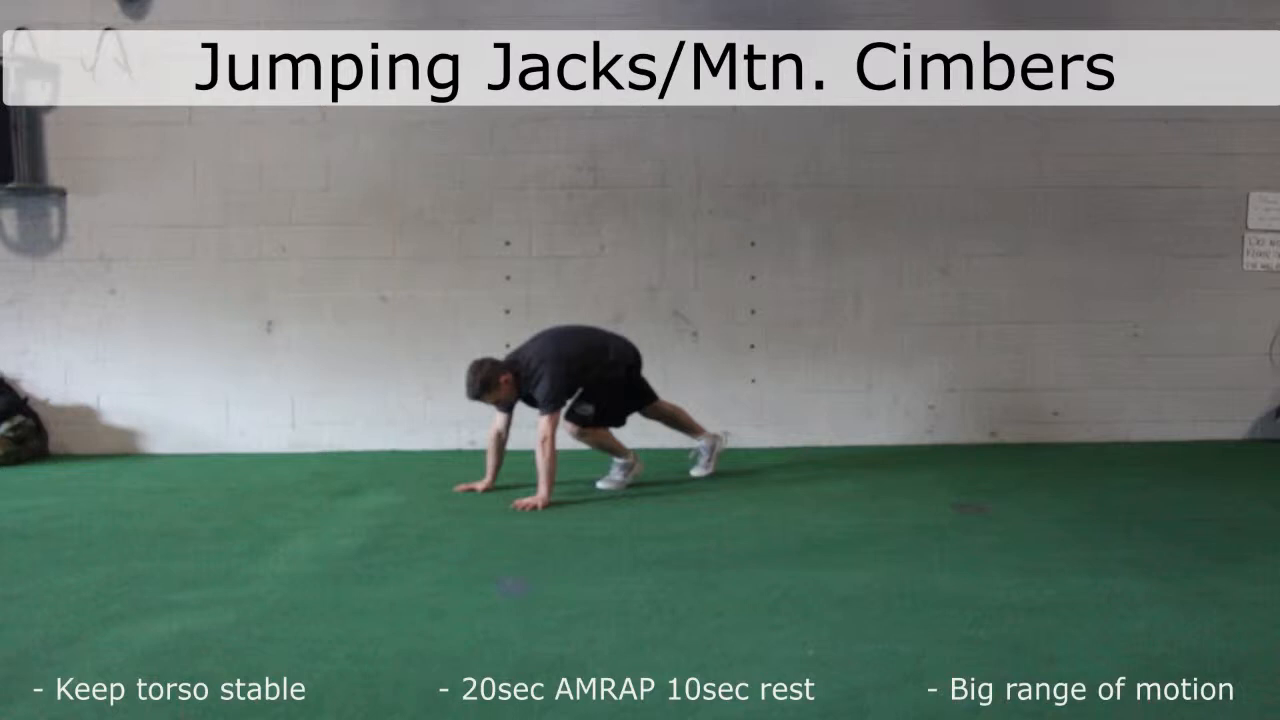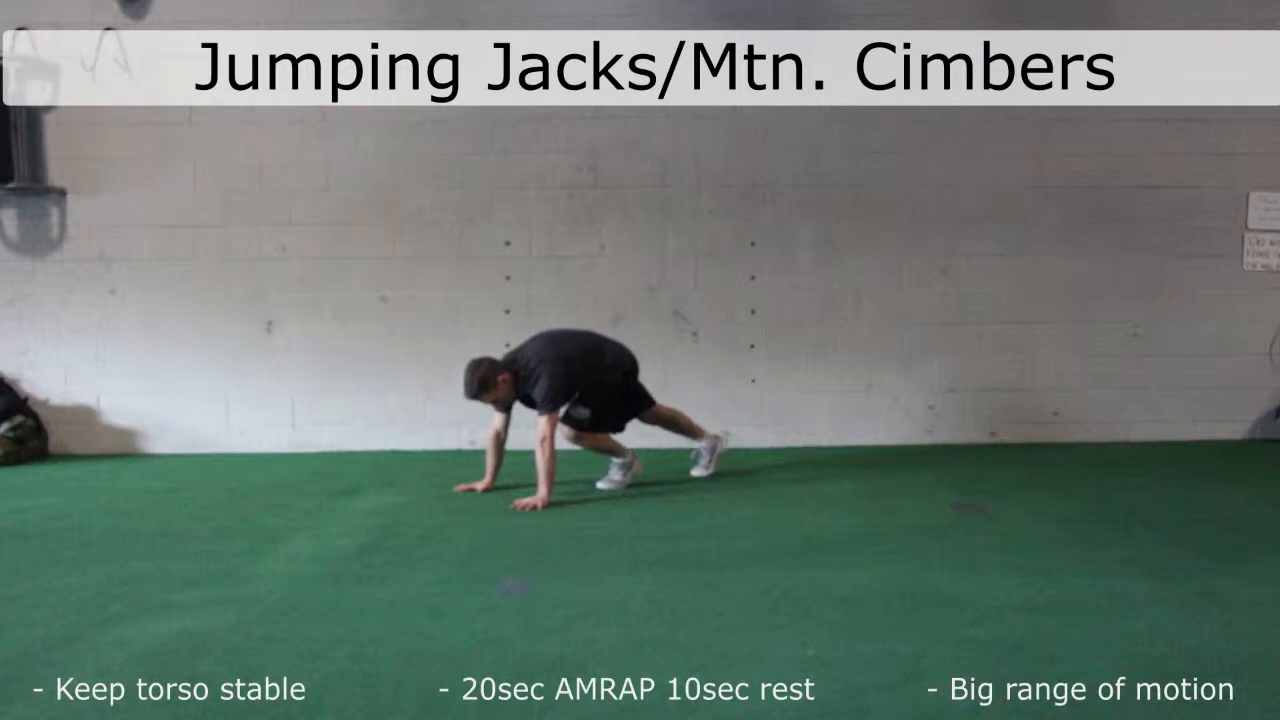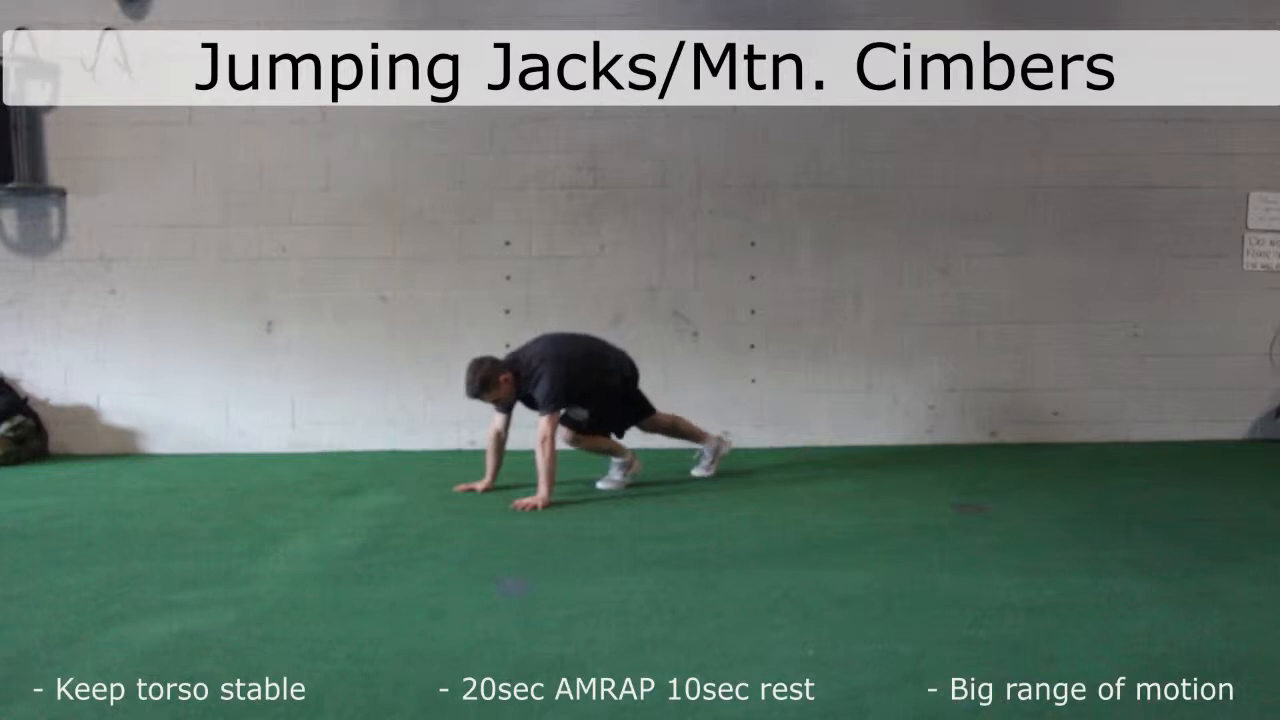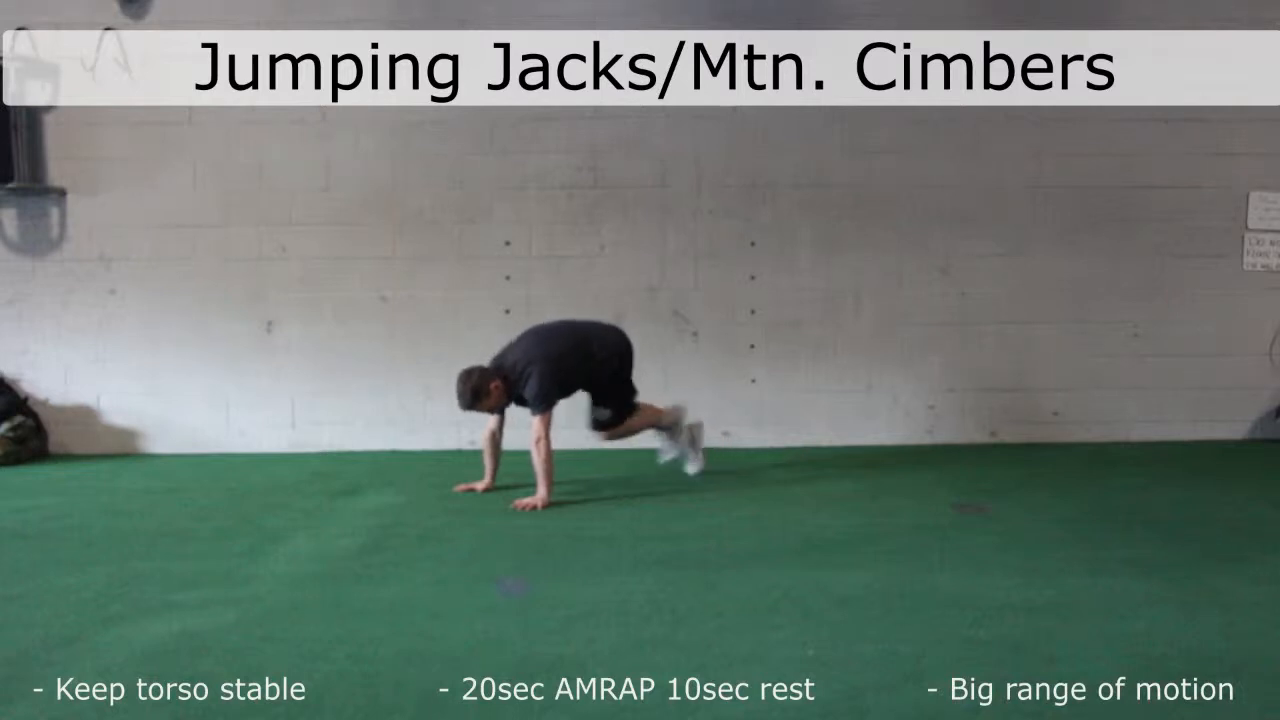
dt=0.2s
person 1, frame 1
left shoulder: (546, 374)
right shoulder: (506, 372)
left elbow: (545, 437)
right elbow: (499, 430)
left wrist: (543, 495)
right wrist: (488, 480)
left hip: (619, 361)
right hip: (602, 364)
left knee: (576, 425)
right knee: (651, 409)
left ankle: (626, 462)
right ankle: (708, 442)
person 1, frame 2
left shoulder: (544, 375)
right shoulder: (505, 373)
left elbow: (544, 438)
right elbow: (497, 430)
left wrist: (543, 495)
right wrist: (488, 480)
left hip: (616, 367)
right hip: (597, 371)
left knee: (571, 430)
right knee: (649, 413)
left ankle: (625, 461)
right ankle: (709, 442)
person 1, frame 3
left shoulder: (546, 375)
right shoulder: (506, 374)
left elbow: (545, 438)
right elbow: (498, 431)
left wrist: (543, 495)
right wrist: (488, 480)
left hip: (617, 374)
right hip: (597, 375)
left knee: (570, 432)
right knee: (649, 422)
left ankle: (624, 460)
right ankle: (712, 444)
person 1, frame 4
left shoulder: (535, 376)
right shoulder: (496, 374)
left elbow: (540, 437)
right elbow: (493, 431)
left wrist: (542, 494)
right wrist: (487, 480)
left hip: (610, 349)
right hip: (592, 354)
left knee: (608, 429)
right knee: (616, 416)
left ankle: (671, 420)
right ankle: (680, 429)
